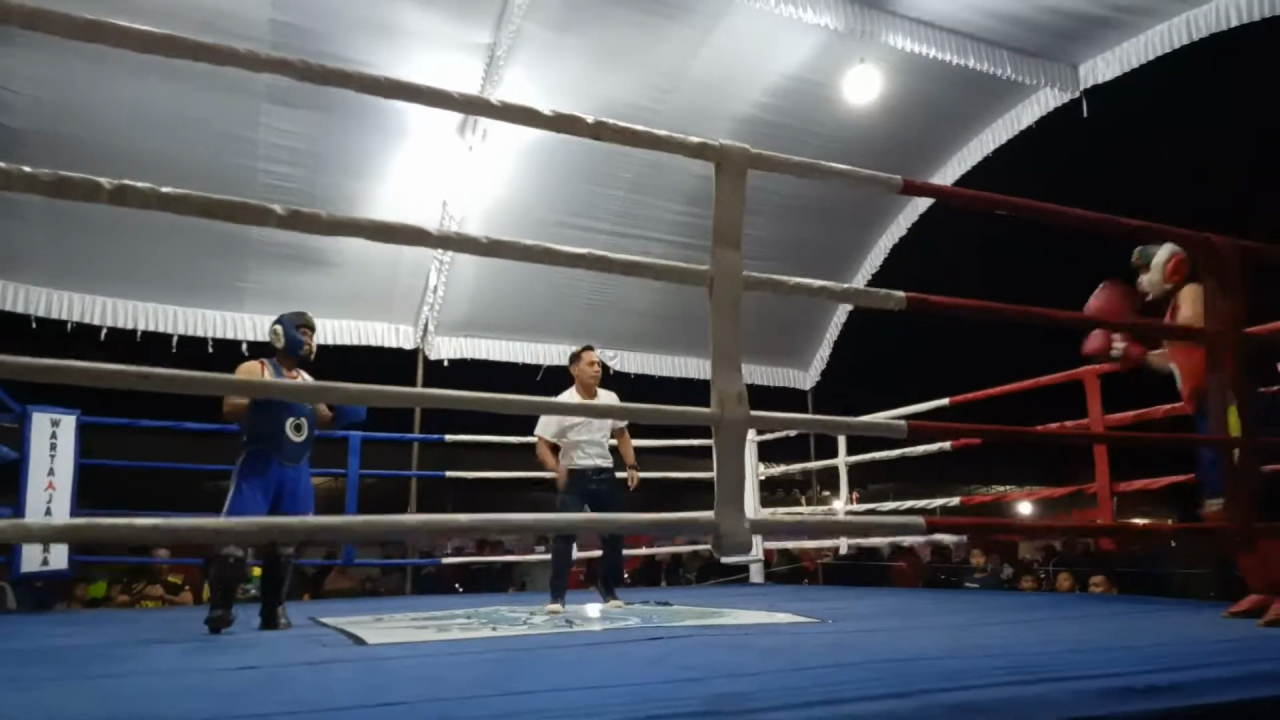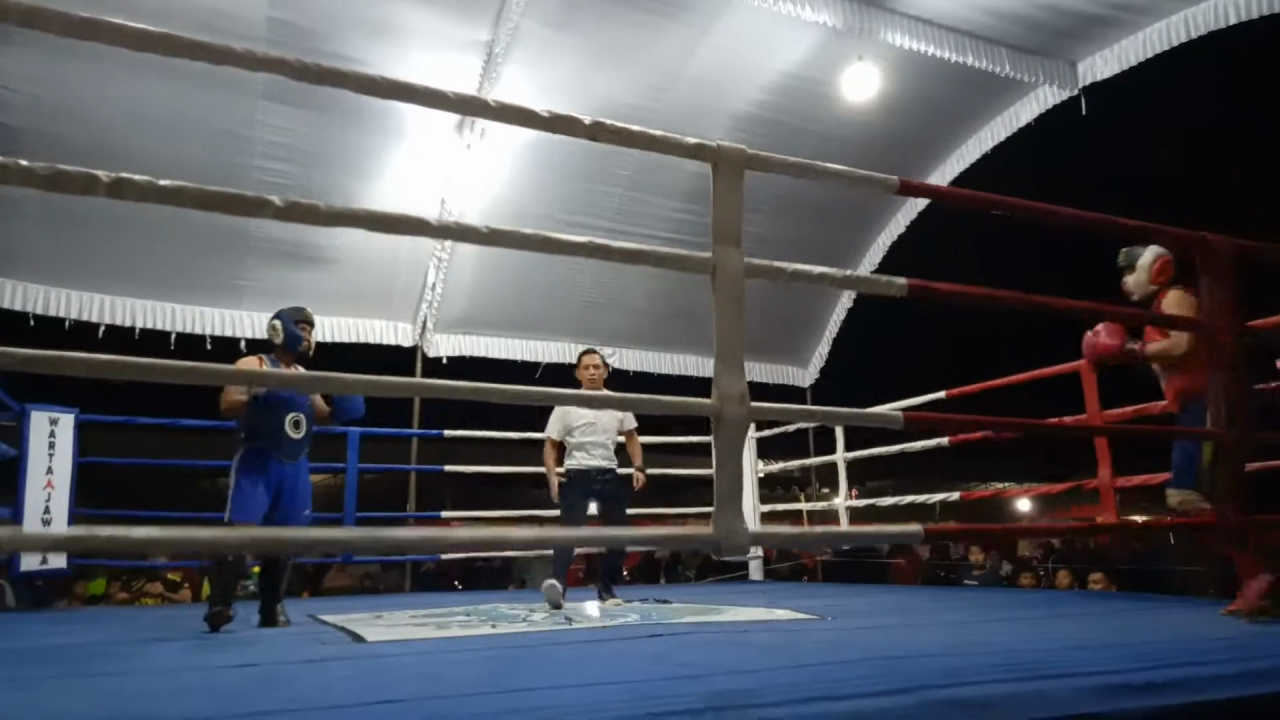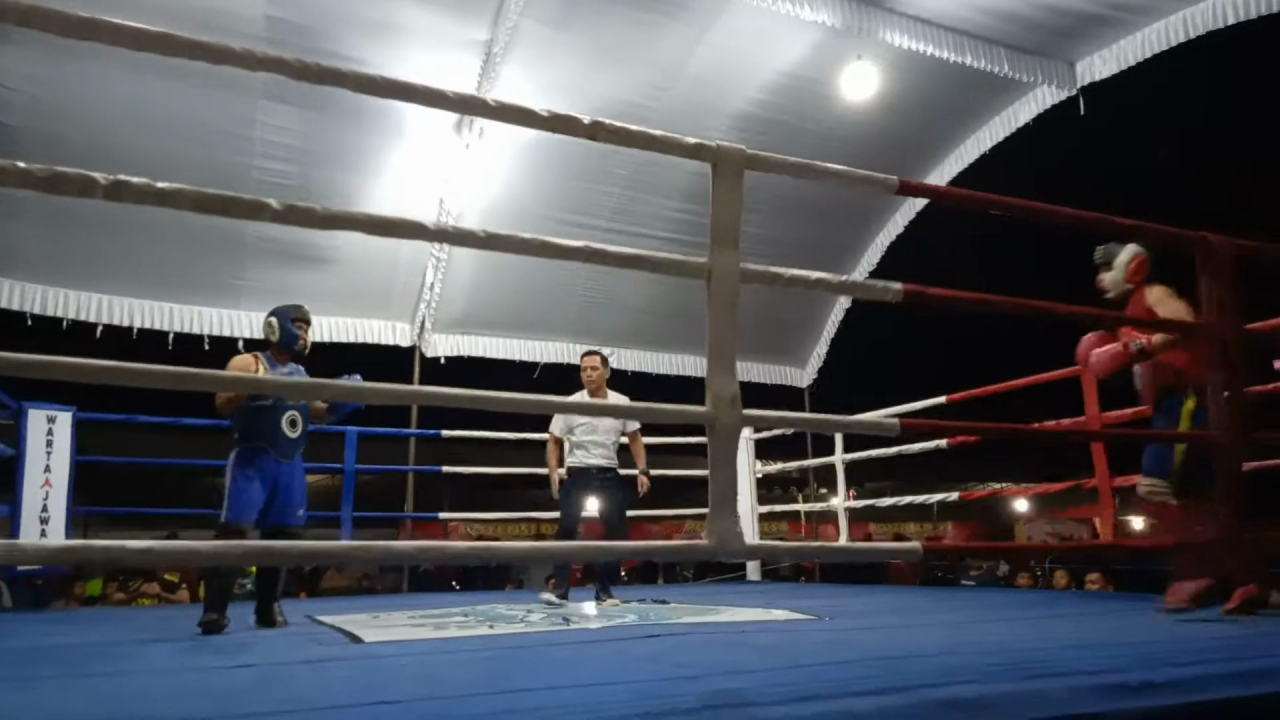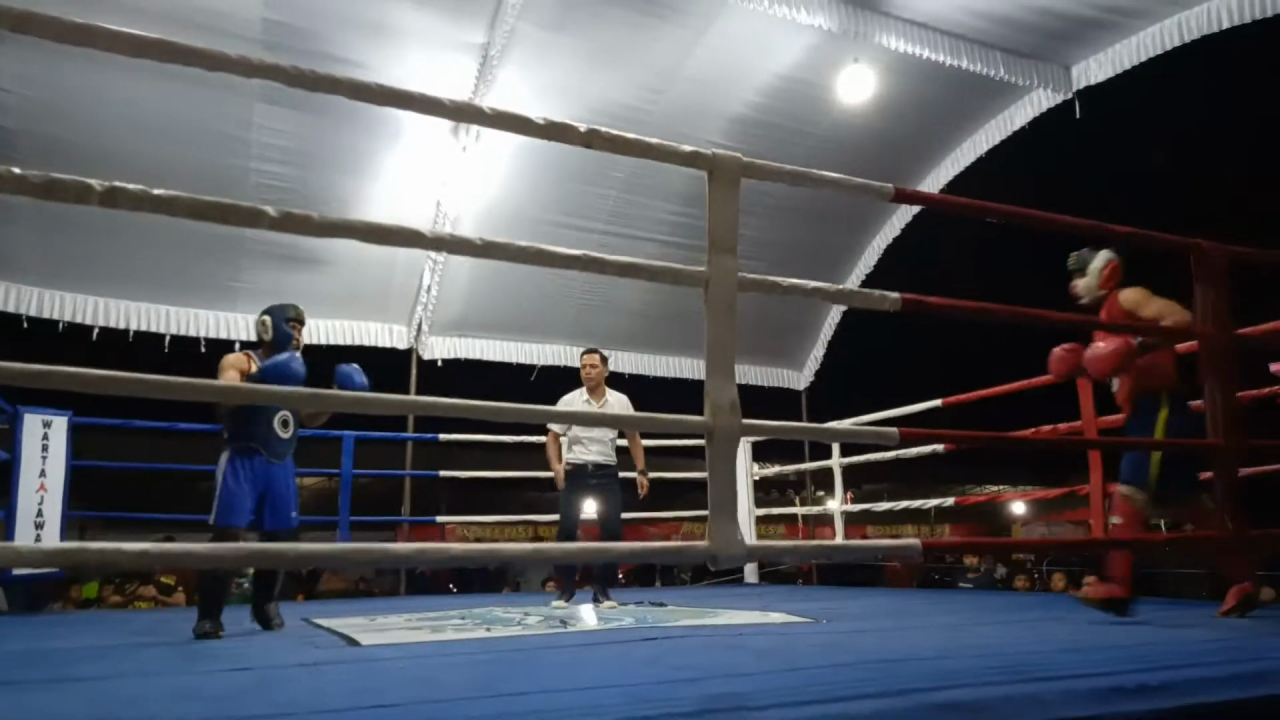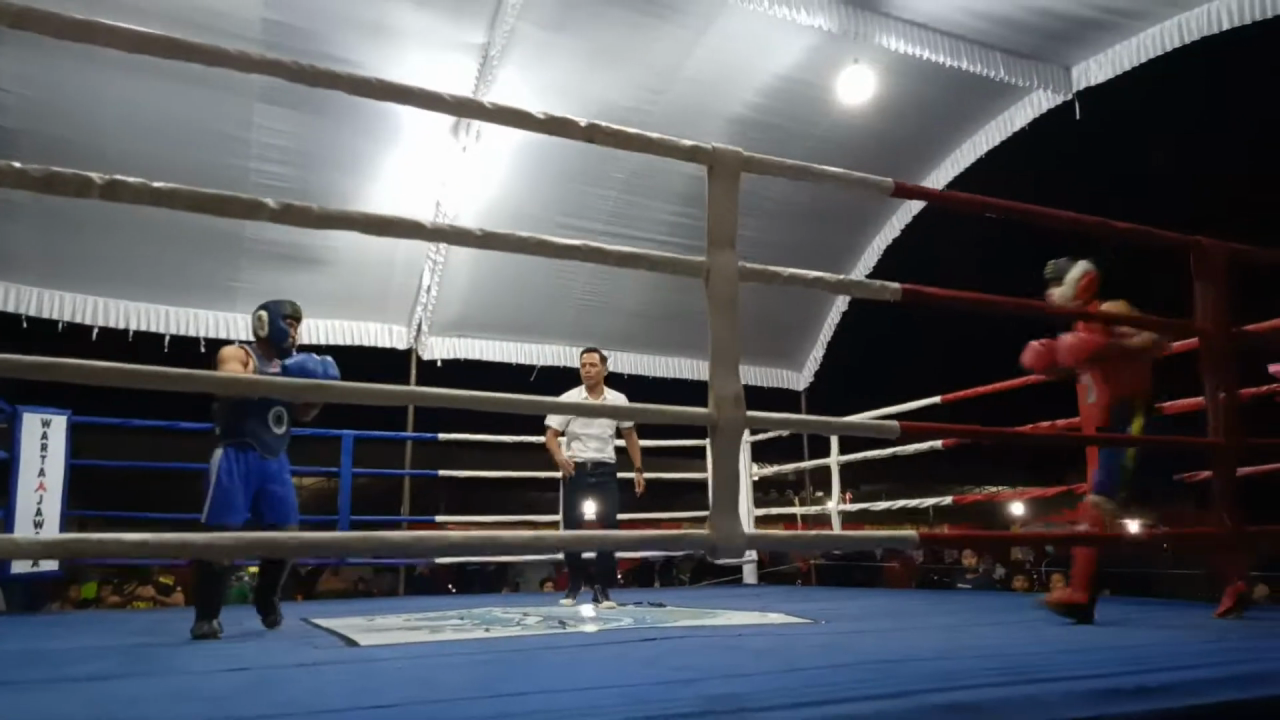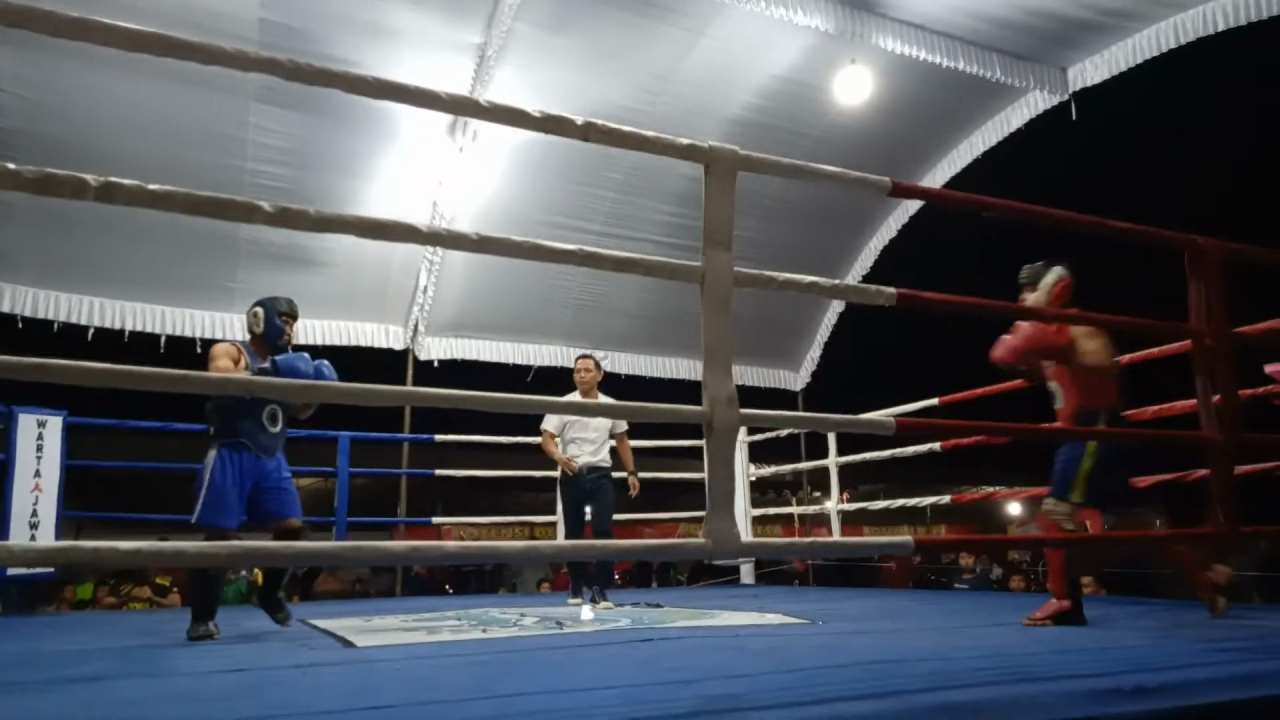
dt=0.1s
person 1, frame 1
left shoulder: (1190, 294)
right shoulder: (1178, 306)
left elbow: (1193, 327)
right elbow: (1176, 361)
left hip: (1224, 406)
right hip: (1210, 412)
left knee: (1227, 504)
right knee: (1221, 506)
person 1, frame 2
left shoulder: (1174, 298)
right shoulder: (1160, 311)
left elbow: (1185, 345)
left wrist: (1132, 350)
left hip: (1205, 409)
right hip: (1193, 411)
left knee: (1186, 496)
person 1, frame 3
left shoulder: (1153, 293)
right shoulder: (1135, 309)
left elbow: (1187, 323)
left wrist: (1139, 348)
right wrist: (1117, 351)
left hip: (1183, 401)
right hip: (1172, 407)
left knee: (1155, 486)
right knee: (1187, 495)
left ankle: (1194, 575)
right ankle: (1247, 585)
person 1, frame 4
left shoulder: (1128, 299)
right shoulder: (1106, 316)
left elbow: (1183, 317)
left wrist: (1139, 345)
right wrist: (1082, 363)
left hip: (1158, 409)
right hip: (1142, 415)
left knee: (1130, 495)
right knee: (1187, 503)
left ankle: (1117, 588)
right ankle: (1243, 581)
person 1, frame 5
left shoulder: (1108, 313)
right shoulder: (1079, 328)
left elbow: (1158, 340)
right elbow: (1086, 376)
left wrist: (1116, 346)
right wrist: (1053, 362)
left hip: (1131, 421)
right hip: (1111, 426)
left knee: (1099, 504)
left ankle: (1080, 594)
person 1, frame 6
left shoulder: (1077, 324)
right shoulder: (1052, 328)
left elbow: (1107, 363)
left wrist: (1059, 352)
right wrist: (1028, 364)
left hip: (1096, 427)
right hip: (1082, 430)
left knee: (1058, 509)
left ankle: (1065, 601)
person 2, frame 1
left shoulder: (308, 380)
right shoulder: (254, 370)
left elbow: (323, 419)
right elbow: (230, 408)
left wrist: (343, 414)
right wrist: (264, 401)
left hip: (296, 468)
right hip: (259, 464)
left knee: (284, 539)
left ankle: (272, 610)
right ankle: (220, 607)
person 2, frame 2
right shoulder: (252, 365)
left elbow: (320, 414)
right elbow: (227, 405)
left wrist: (340, 409)
right wrist: (263, 396)
left hip: (294, 464)
right hip: (257, 461)
right knee: (241, 528)
left ankle: (271, 607)
right ankle: (219, 605)
person 2, frame 3
left shoulder: (300, 374)
right shoulder: (247, 363)
left elbow: (316, 413)
right elbow: (223, 402)
left wrist: (337, 406)
right wrist: (259, 393)
left hip: (289, 464)
right hip: (252, 460)
left knee: (280, 535)
right knee: (235, 529)
left ankle: (268, 607)
right ankle: (214, 610)
person 2, frame 4
left shoulder: (294, 372)
right shoulder: (240, 361)
left elbow: (313, 418)
right wrist: (259, 379)
left hip: (280, 464)
right hip: (243, 460)
left knee: (278, 538)
right knee: (229, 534)
left ankle: (263, 605)
right ankle: (209, 616)
person 2, frame 5
left shoulder: (287, 366)
right shoulder: (235, 355)
left elbow: (302, 414)
right wrist: (280, 374)
left hip: (273, 460)
right hip: (236, 456)
left knee: (286, 532)
right knee: (223, 533)
left ankle: (266, 597)
right ankle: (207, 616)
person 2, frame 6
left shoulder: (281, 362)
right shoulder: (228, 352)
left elbow: (299, 412)
right wrist: (268, 372)
left hip: (271, 459)
right hip: (232, 456)
left knee: (292, 527)
right knee: (219, 536)
left ankle: (271, 594)
right ankle: (203, 618)
person 3, frame 1
left shoulder: (611, 399)
left elbow: (622, 435)
right elbow: (542, 445)
left wrist: (631, 466)
right wrist: (555, 467)
left hip: (604, 476)
right hip: (573, 478)
left knee: (614, 536)
right knee: (565, 532)
left ankle: (607, 586)
right ankle: (557, 596)
person 3, frame 2
right shoulder: (566, 407)
left elbow: (631, 438)
right elbow: (551, 445)
left wrist: (639, 468)
right wrist: (551, 475)
left hip: (609, 476)
right hip: (576, 477)
right knee: (569, 527)
left ankle: (606, 587)
right ankle: (557, 583)
person 3, frame 3
left shoulder: (622, 404)
left elbow: (634, 439)
right elbow: (554, 441)
left wrist: (642, 472)
right wrist: (553, 472)
left hip: (609, 475)
right hip: (577, 474)
left knee: (617, 532)
right knee: (567, 525)
left ankle: (604, 588)
right ankle: (560, 587)
person 3, frame 4
left shoulder: (621, 402)
right shoulder: (568, 402)
left elbow: (633, 438)
right elbow: (552, 438)
left wrist: (641, 471)
right wrist: (555, 465)
left hip: (606, 473)
right hip: (575, 472)
left knee: (612, 531)
right knee: (567, 527)
left ankle: (602, 590)
right ankle: (565, 588)
person 3, frame 5
left shoulder: (619, 400)
right shoulder: (567, 399)
left elbow: (630, 436)
right elbow: (551, 435)
left wrist: (638, 469)
right wrist: (559, 456)
left hip: (605, 471)
right hip: (576, 470)
left knee: (609, 527)
right knee: (572, 527)
left ankle: (602, 589)
right ankle: (574, 584)
person 3, frame 6
left shoulder: (612, 406)
left elbow: (622, 441)
right elbow: (547, 439)
left wrist: (632, 473)
right wrist: (559, 456)
left hip: (601, 474)
right hip: (572, 476)
left knee: (603, 530)
right knee: (574, 533)
left ankle: (600, 592)
right ankle: (577, 588)
